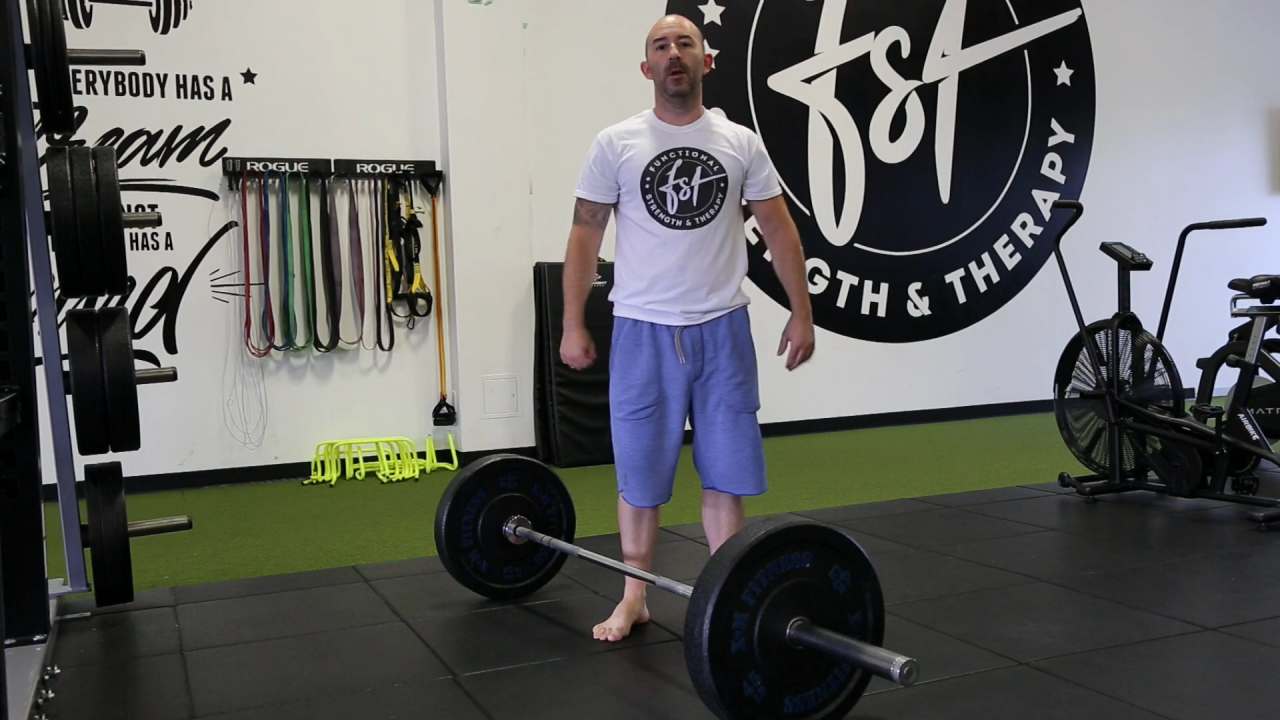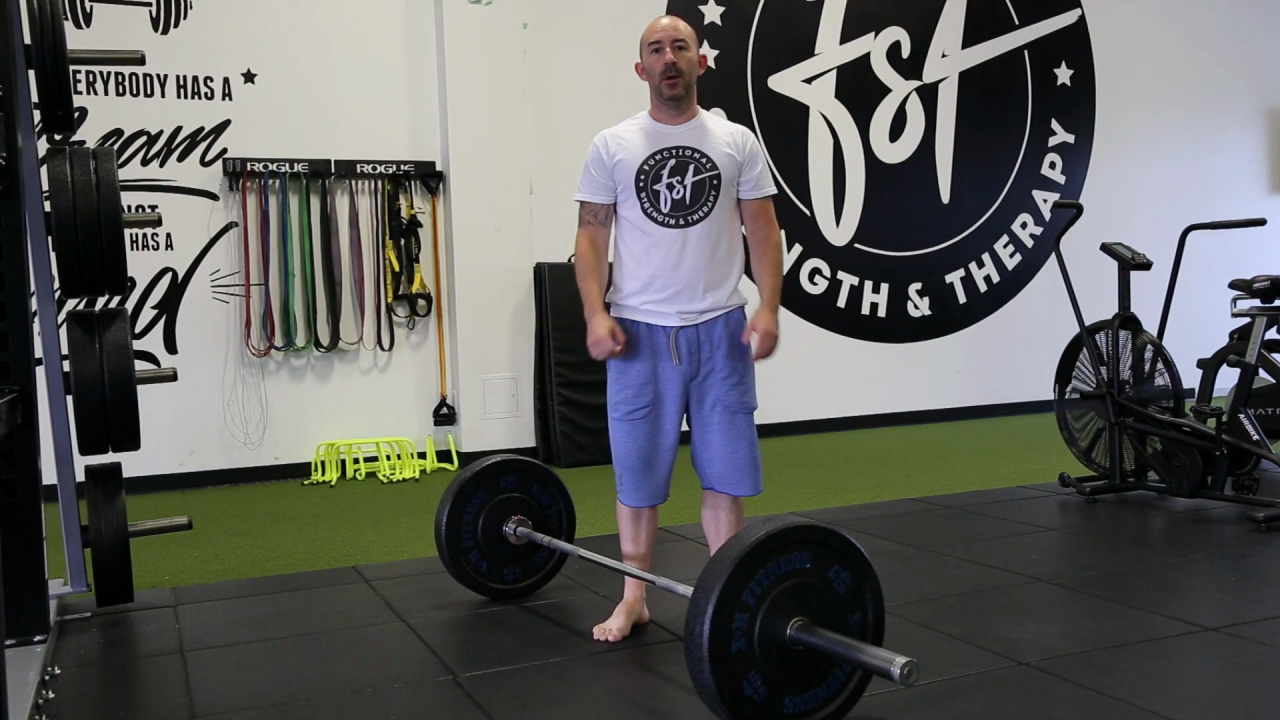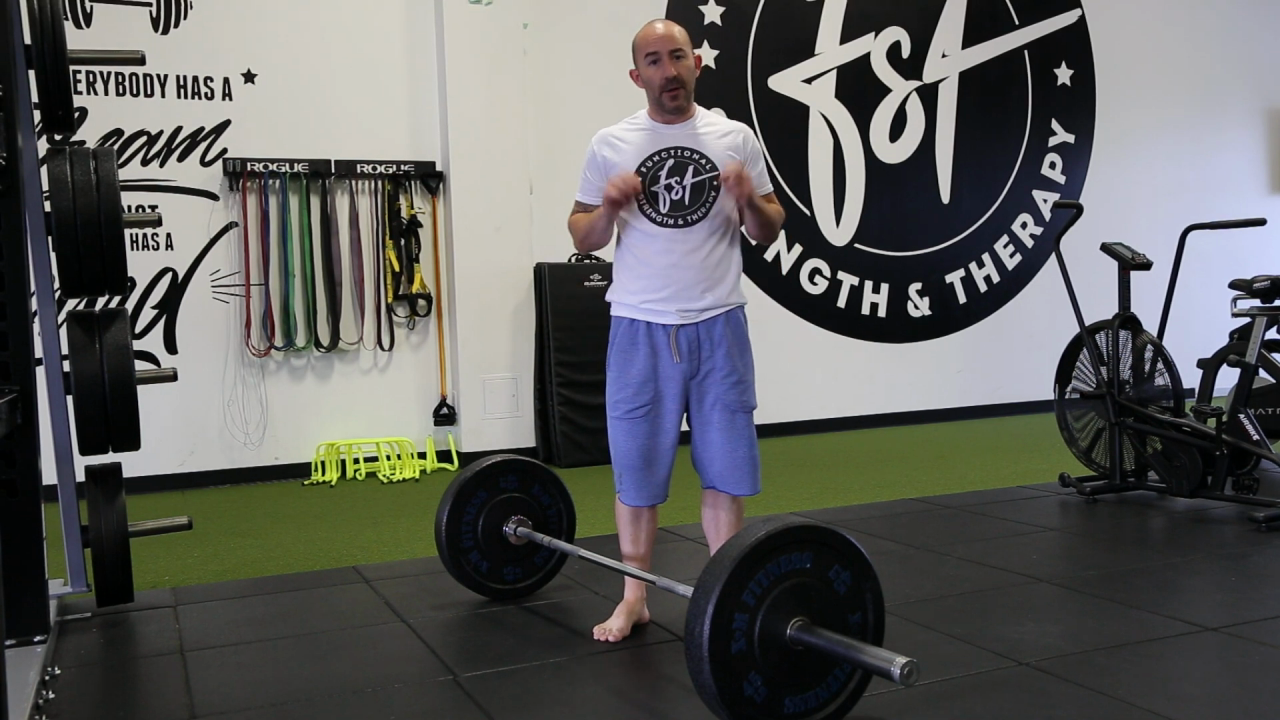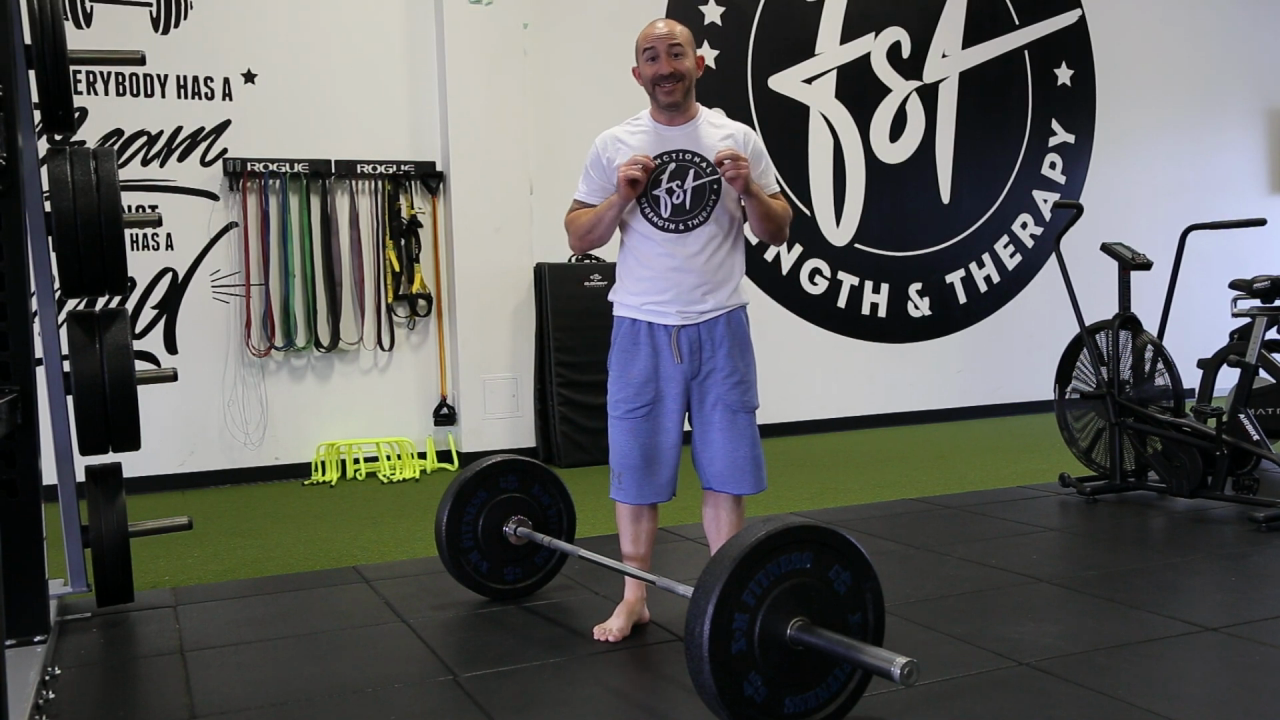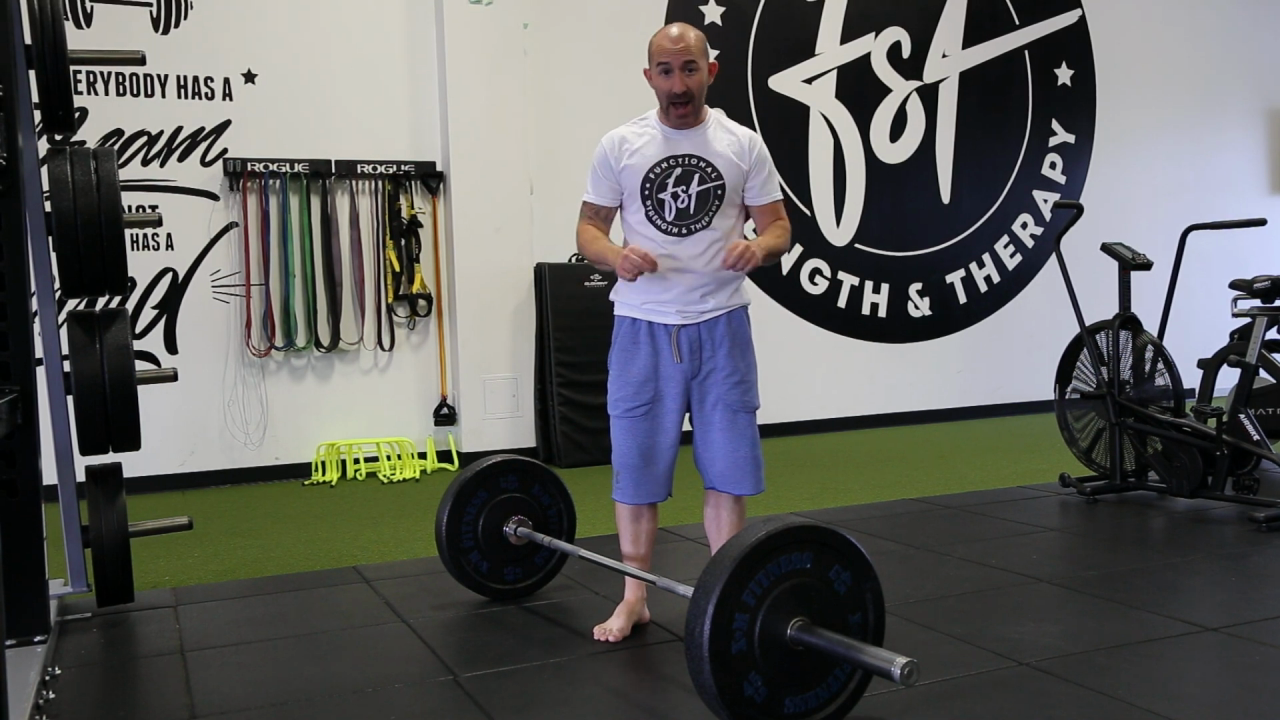
dt=0.4s
person 1, frame 1
left shoulder: (741, 143)
right shoulder: (615, 143)
left elbow: (778, 229)
right elbow: (585, 236)
left wrist: (801, 313)
right wrist: (572, 324)
left hip: (721, 327)
right hip: (643, 330)
left knee: (726, 468)
right knee: (639, 467)
right ankle: (635, 596)
person 1, frame 2
left shoulder: (737, 141)
right shoulder: (612, 145)
left elbow: (762, 232)
right elbow: (592, 236)
left wrist: (769, 309)
right wrist: (596, 314)
left hip: (719, 328)
right hip: (642, 330)
left knee: (724, 468)
right knee: (636, 468)
right ankle: (633, 598)
person 1, frame 3
left shoulder: (735, 137)
right shoulder: (610, 143)
left elbow: (772, 225)
right elbow: (580, 230)
left wrist: (750, 200)
right wrist: (607, 208)
left hip: (718, 325)
right hip: (640, 328)
left knee: (724, 465)
right knee: (636, 464)
right ankle: (634, 597)
person 1, frame 4
left shoulder: (737, 139)
right shoulder: (613, 145)
left elbow: (779, 231)
right elbow: (578, 238)
left wrist: (748, 190)
right wrist: (620, 198)
left hip: (719, 326)
right hip: (642, 329)
left knee: (725, 467)
right knee: (636, 465)
right ankle: (634, 597)
person 1, frame 5
left shoulder: (743, 144)
right shoulder: (620, 145)
left elbow: (780, 227)
right elbow: (588, 227)
left wrist: (756, 249)
right wrist: (616, 257)
left hip: (720, 327)
right hip: (642, 327)
left knee: (726, 465)
right knee: (636, 463)
right ankle: (634, 597)
